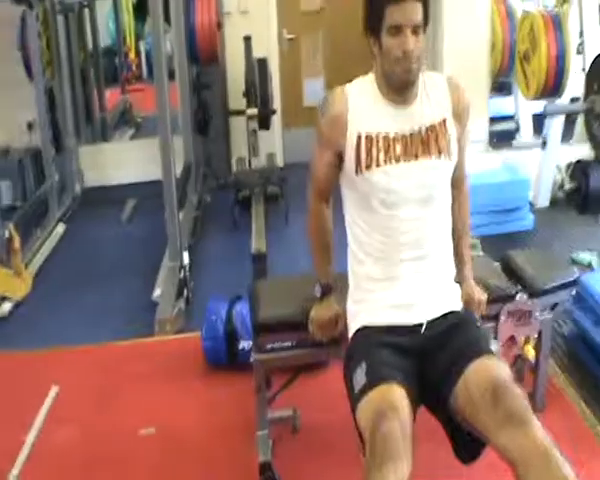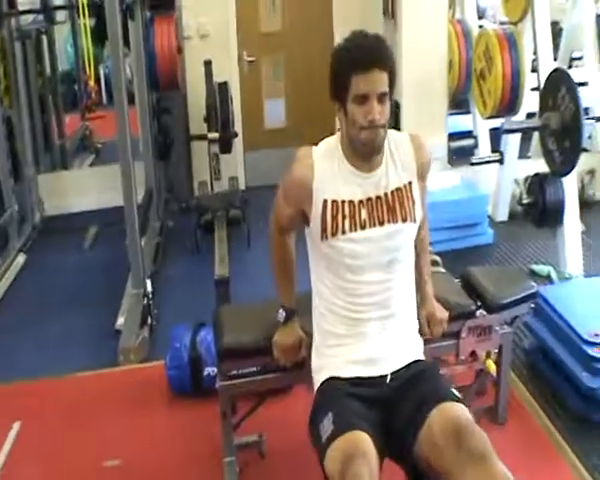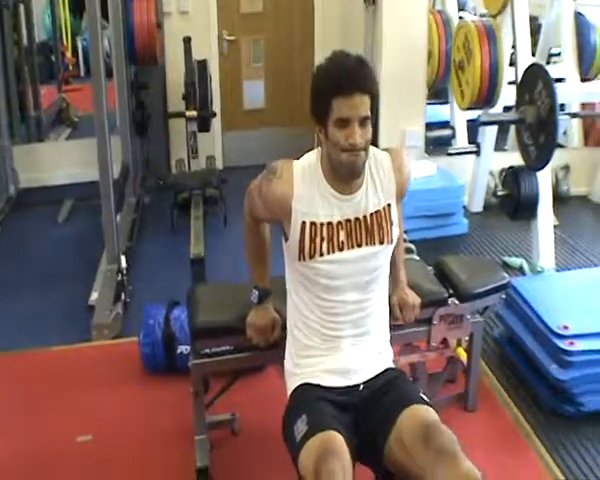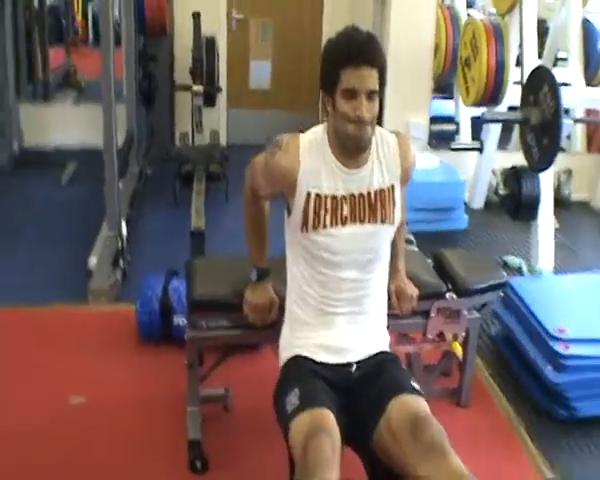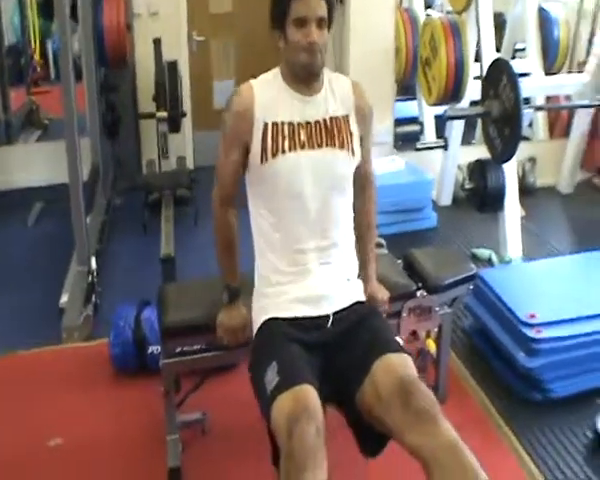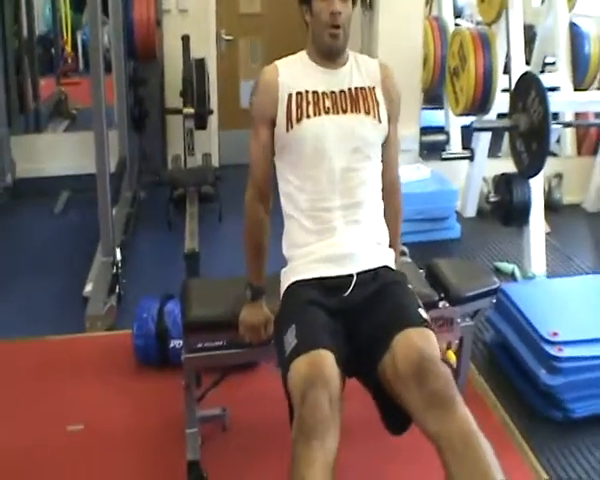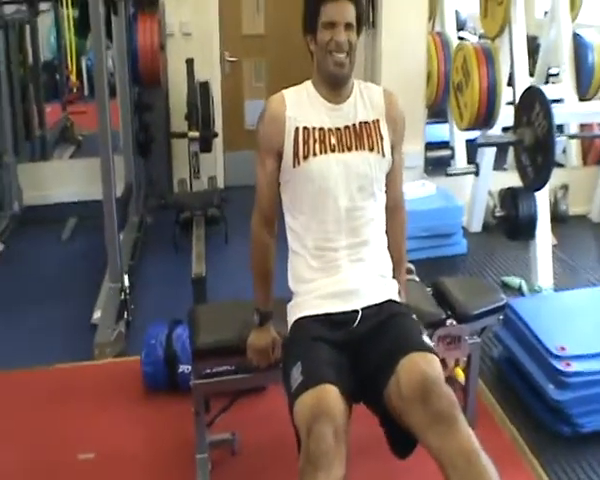
dt=0.3s
person 1, frame 1
left shoulder: (451, 99)
right shoulder: (342, 108)
right elbow: (319, 200)
left wrist: (466, 278)
right wrist: (324, 293)
left hip: (443, 309)
right hip: (378, 318)
left knee: (510, 410)
right knee: (389, 435)
person 1, frame 2
left shoulder: (414, 154)
right shoulder: (307, 171)
right elbow: (280, 230)
right wrist: (287, 317)
left hip: (407, 362)
right hip: (342, 372)
person 1, frame 3
left shoulder: (395, 170)
right shoulder: (286, 185)
right elbow: (252, 213)
right wrist: (261, 298)
left hip: (378, 371)
right hip: (315, 380)
person 1, frame 4
left shoulder: (400, 154)
right shoulder: (290, 159)
right elbow: (252, 190)
right wrist: (259, 279)
left hip: (373, 353)
right hip: (309, 356)
person 1, frame 5
left shoulder: (354, 98)
right shoulder: (248, 103)
right elbow: (223, 202)
left wrist: (370, 274)
right wrist: (231, 297)
left hip: (348, 301)
right hip: (283, 312)
left knee: (418, 407)
right knee: (303, 432)
person 1, frame 6
left shoulder: (380, 79)
right shoulder: (275, 82)
right elbow: (257, 195)
left wrist: (393, 263)
right wrist: (254, 293)
left hip: (375, 271)
right hip: (309, 277)
left knee: (435, 385)
right knee: (317, 402)
person 1, frame 7
left shoulder: (386, 108)
right shoulder: (281, 113)
right elbow: (264, 222)
left wrist: (400, 289)
right wrist: (262, 319)
left hip: (379, 300)
right hip: (315, 309)
left knee: (439, 407)
right knee: (324, 432)
